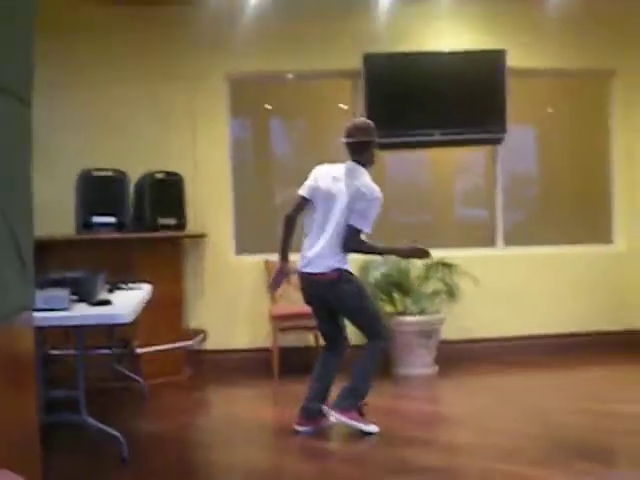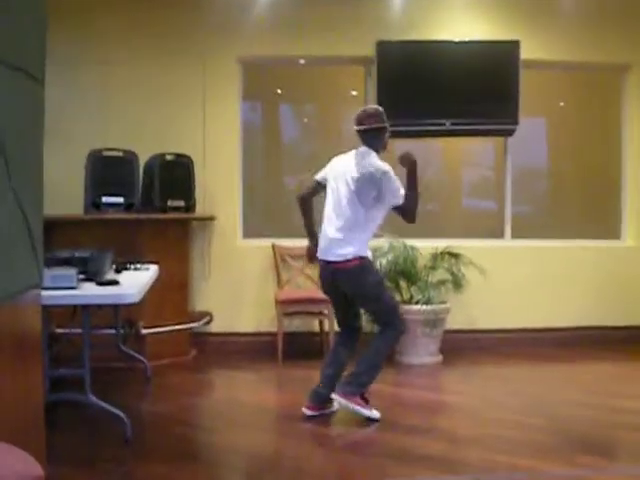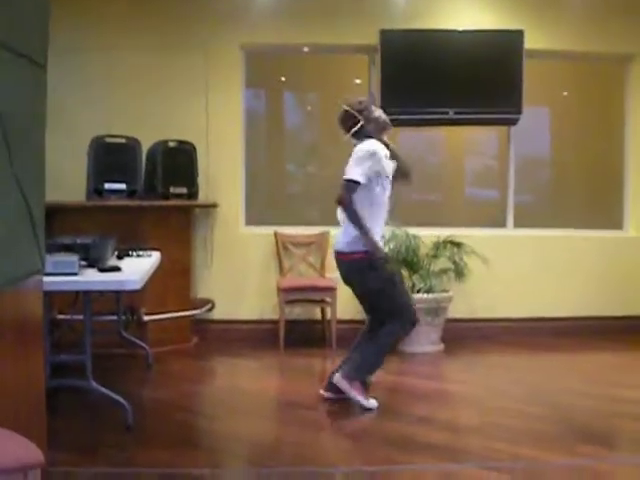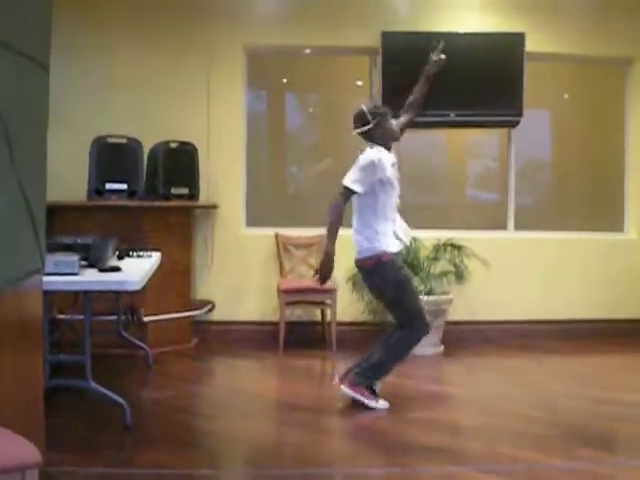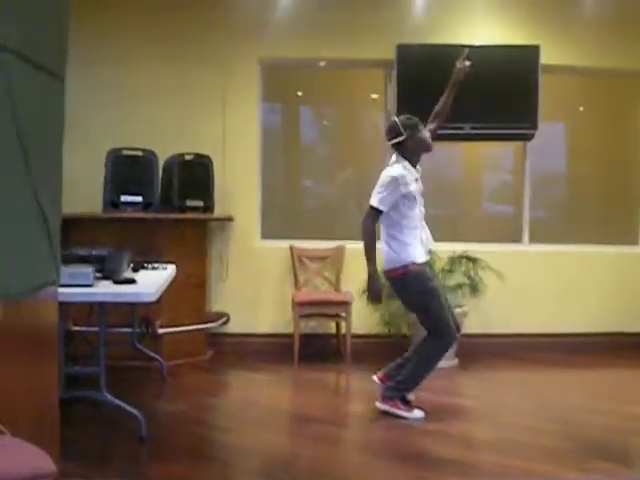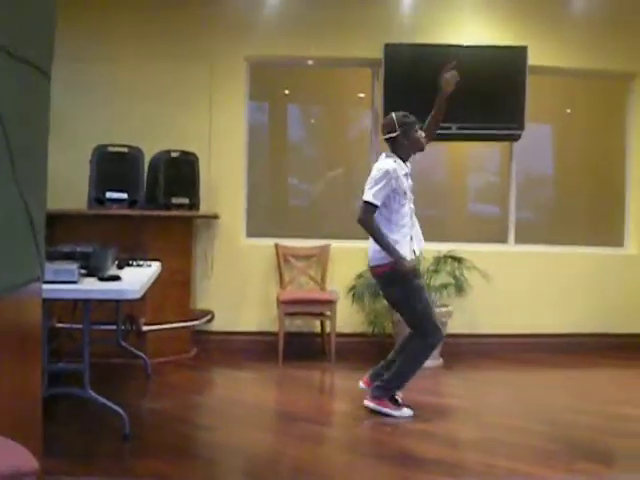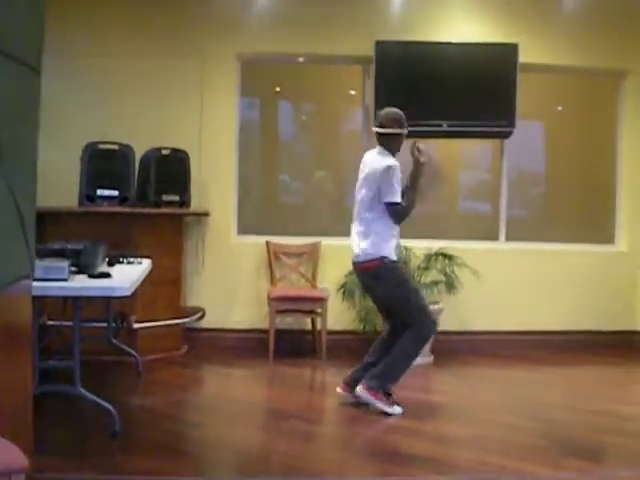
dt=0.4s
person 1, frame 1
left shoulder: (321, 172)
right shoulder: (369, 191)
left elbow: (291, 216)
right elbow: (350, 243)
left wrist: (283, 261)
right wrist: (398, 250)
left hip: (307, 275)
right hip: (334, 275)
left knee: (333, 343)
right knee: (379, 337)
left ankle: (310, 414)
right ankle: (348, 405)
person 1, frame 2
left shoulder: (338, 162)
right shoulder: (379, 169)
left elbow: (304, 197)
right elbow: (409, 215)
left wrist: (313, 240)
right wrist: (413, 172)
left hip: (326, 262)
right hip: (354, 263)
left knee: (348, 331)
right knee: (392, 326)
left ankle: (320, 399)
right ankle: (352, 390)
person 1, frame 3
left shoulder: (377, 152)
right shoulder: (368, 151)
left elbow: (404, 175)
right elbow: (345, 197)
left wrist: (387, 146)
right wrist: (370, 238)
left hip: (356, 253)
right hip: (362, 253)
left knee: (380, 319)
right knee: (404, 317)
left ankle: (337, 382)
right ankle: (353, 373)
person 1, frame 4
left shoulder: (384, 153)
right shoulder: (371, 160)
left elbow: (410, 112)
right elbow: (340, 201)
left wrist: (428, 75)
right wrist: (329, 251)
left hip: (381, 256)
right hip: (378, 258)
left knee: (407, 324)
right knee: (417, 325)
left ankle: (358, 376)
right ankle: (359, 379)
person 1, frame 5
left shoulder: (408, 165)
right shoulder: (395, 175)
left elbow: (435, 122)
right elbow: (368, 220)
left wrist: (455, 82)
right wrist: (372, 272)
left hip: (409, 265)
right hip: (405, 268)
left knee: (440, 331)
right knee: (444, 333)
left ankle: (391, 377)
right ankle: (393, 394)
person 1, frame 6
left shoulder: (399, 161)
right shoulder: (386, 169)
left elbow: (434, 129)
right elbow: (365, 216)
left wrist: (444, 95)
right wrist: (395, 257)
left hip: (395, 261)
right hip: (389, 265)
left knee: (420, 328)
right knee: (428, 333)
left ankle: (378, 380)
right ankle: (381, 394)
person 1, frame 7
left shoulder: (372, 157)
right shoulder: (388, 165)
right elbow: (400, 214)
left wrist: (415, 171)
right wrist: (416, 172)
left hip: (365, 258)
right hip: (379, 260)
left knee: (400, 325)
right knee: (422, 324)
left ankle: (356, 382)
right ankle: (374, 386)
